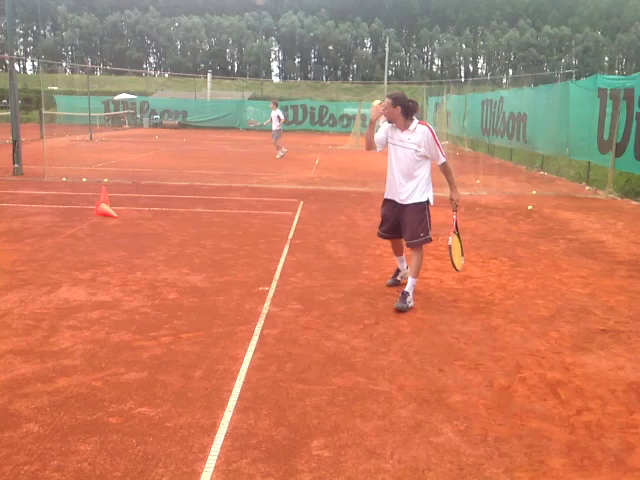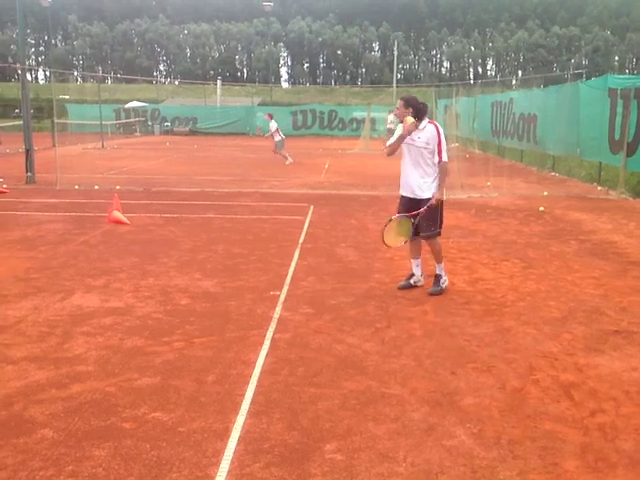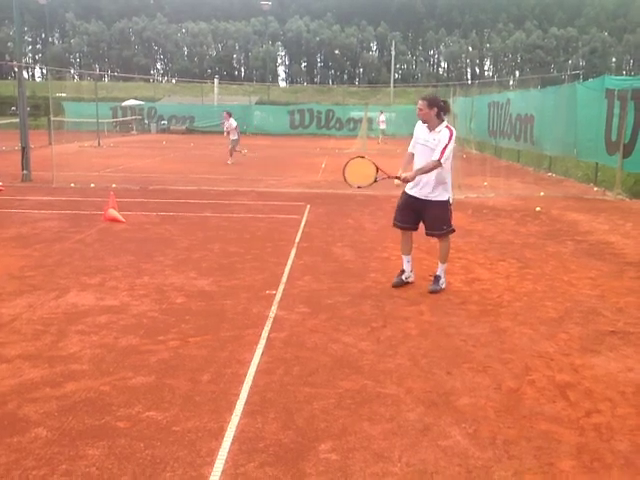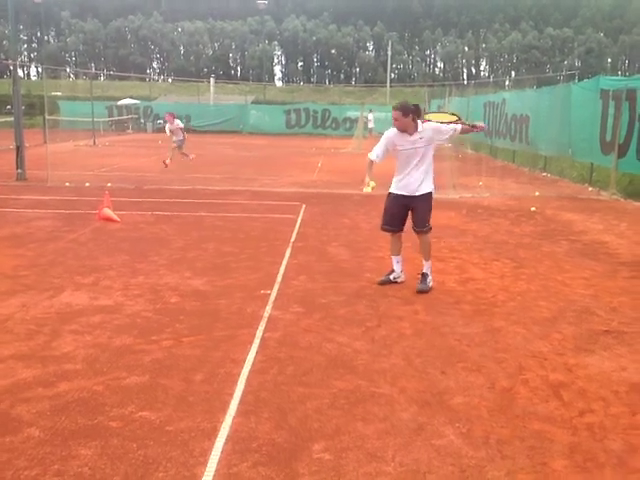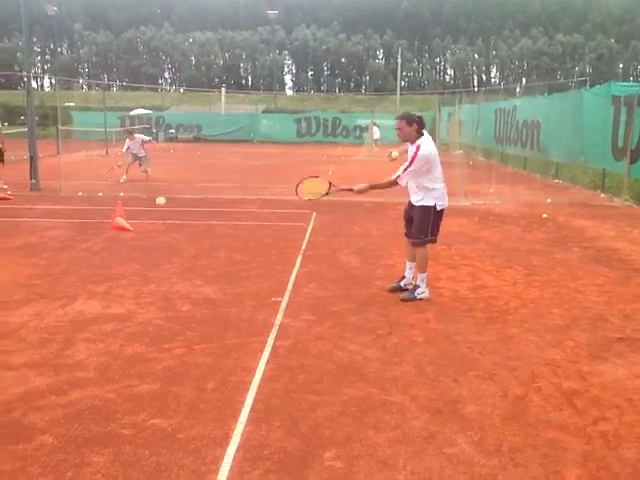
dt=0.5s
person 1, frame 1
left shoulder: (424, 131)
right shoulder: (388, 128)
left elbow: (441, 161)
right elbow: (369, 146)
left wrist: (453, 189)
right wrist: (372, 121)
left hip: (416, 197)
right hip: (393, 194)
left knee: (415, 244)
right knee: (392, 236)
left ankle: (408, 293)
right ankle: (402, 270)
person 1, frame 2
left shoulder: (433, 129)
right shoulder: (403, 129)
left elbow: (442, 162)
right elbow: (389, 152)
left wrist: (440, 190)
right wrist: (403, 135)
left hip: (429, 194)
right hip: (408, 192)
left knee: (430, 236)
right knee: (412, 235)
left ankle: (441, 276)
right ankle: (417, 275)
person 1, frame 3
left shoulder: (448, 133)
right shoulder: (419, 127)
left elbow: (437, 162)
left wrist: (414, 173)
right wrist: (404, 172)
left hip: (437, 194)
right hip: (413, 190)
left knee: (442, 235)
right knee: (405, 229)
left ankle: (440, 276)
right ankle: (407, 272)
person 1, frame 4
left shoulder: (432, 129)
right shoulder: (391, 135)
left elbow: (458, 129)
right elbow: (374, 156)
left wrist: (473, 127)
right wrist: (368, 176)
left hip: (422, 190)
right hip: (398, 189)
left knee: (422, 231)
right knee: (393, 231)
left ankle: (426, 274)
right ankle: (397, 271)
person 1, frame 5
left shoulder: (420, 151)
right shoulder: (419, 138)
left elbow: (397, 180)
left wrist: (368, 187)
left hip: (430, 201)
right hip: (418, 198)
left knee: (419, 242)
right knee: (411, 239)
left ankle: (422, 288)
right ankle: (408, 279)
